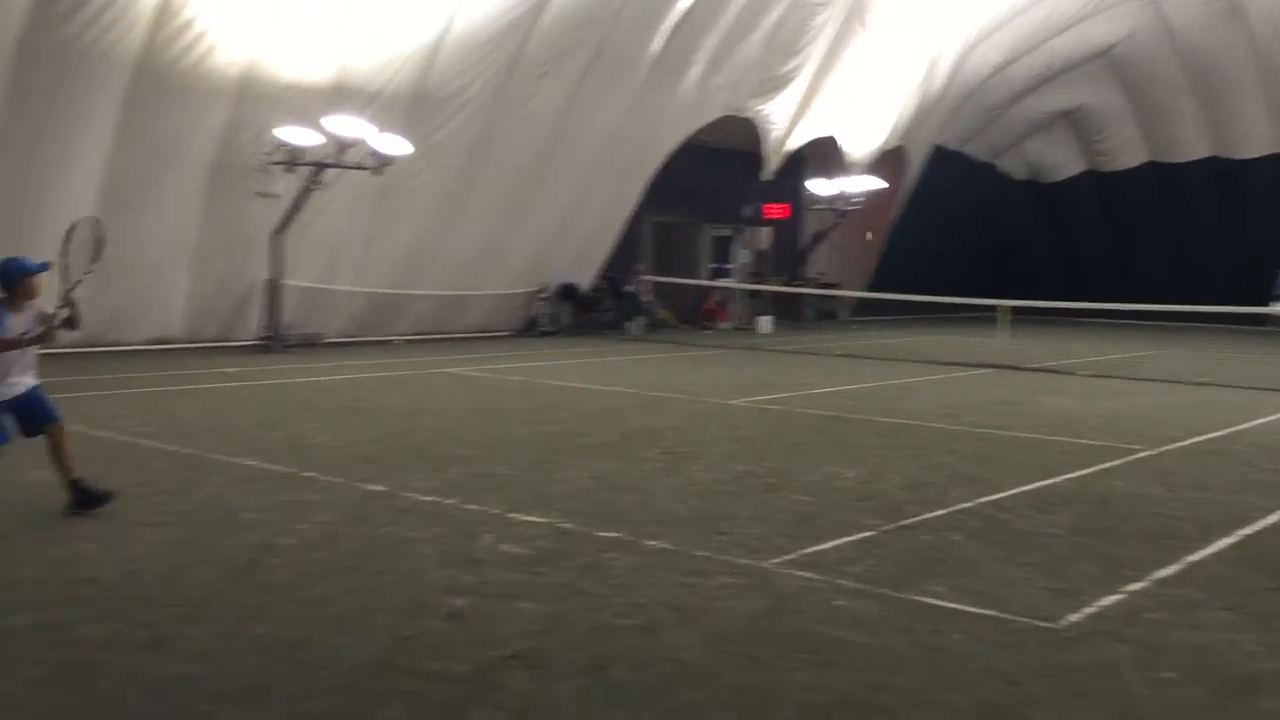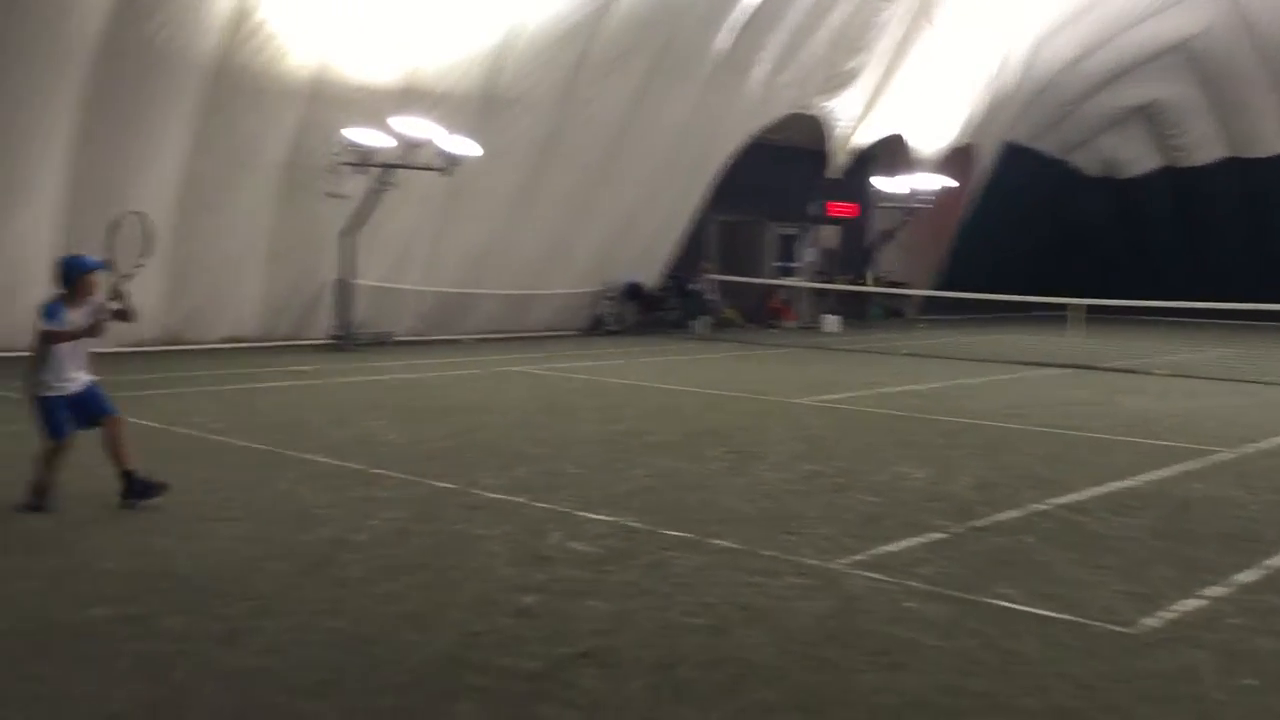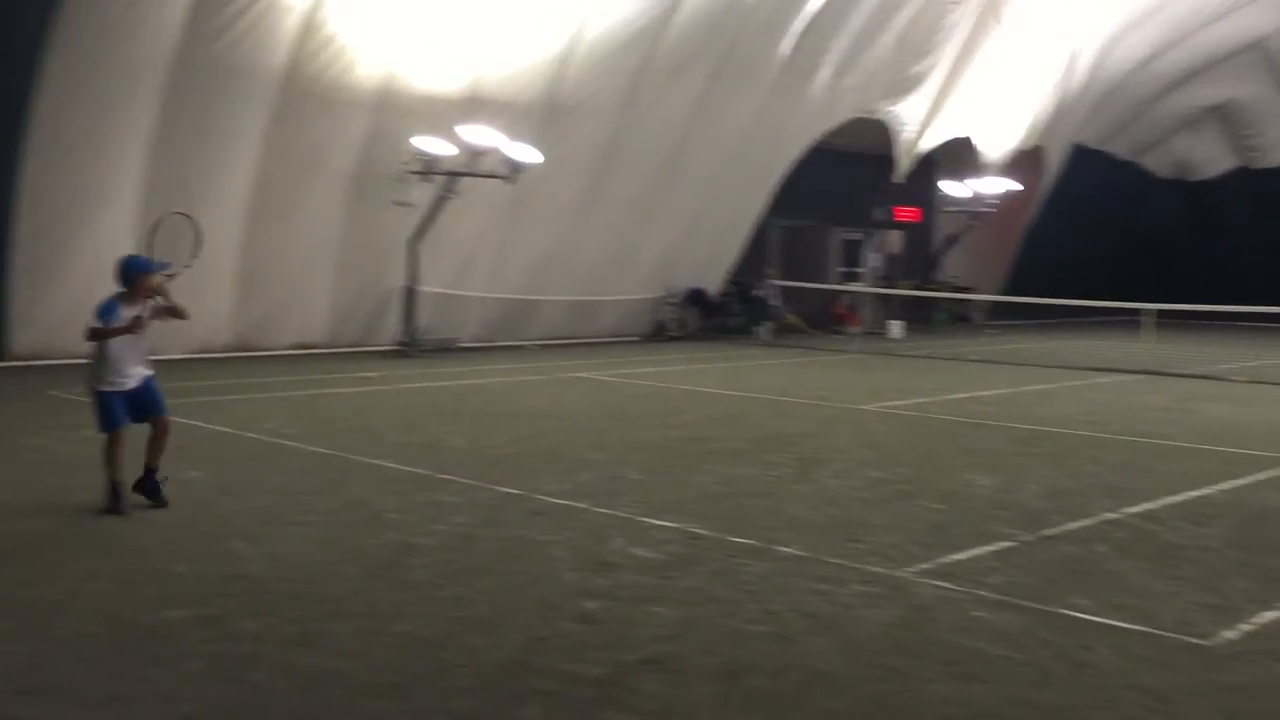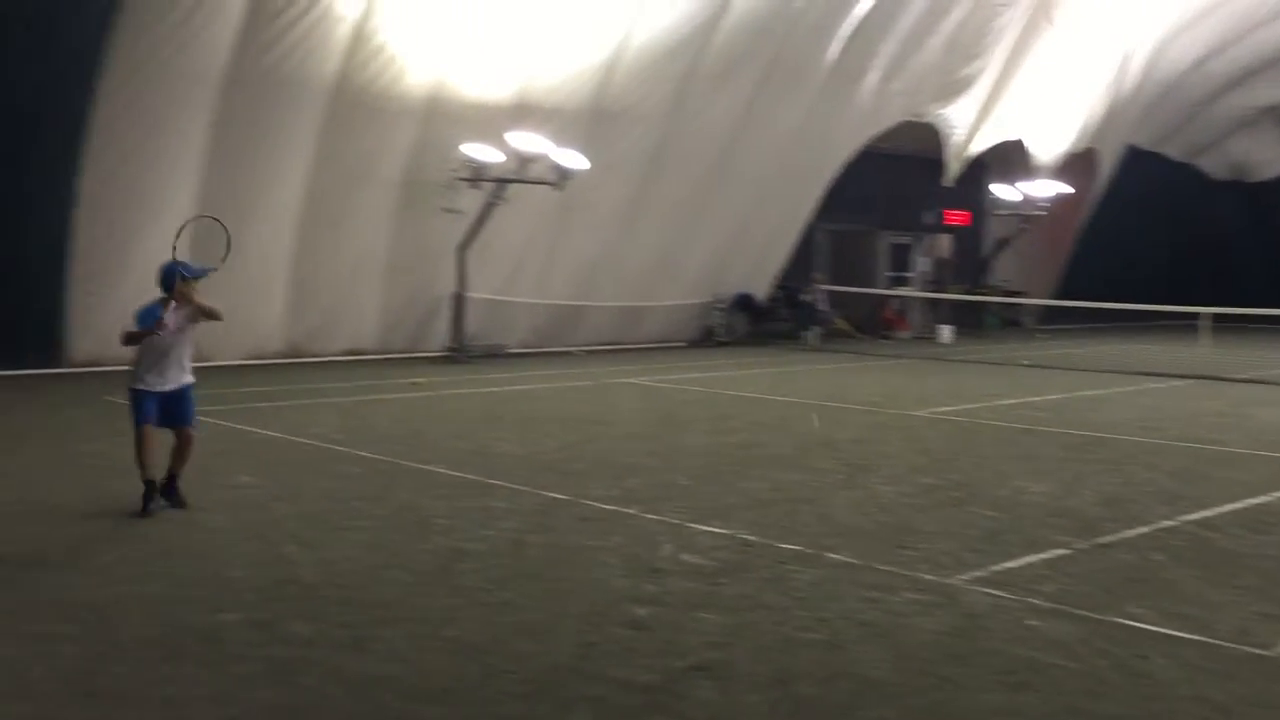
dt=0.1s
person 1, frame 1
left shoulder: (31, 309)
left elbow: (72, 325)
left wrist: (72, 311)
right wrist: (33, 339)
left hip: (24, 387)
left knee: (57, 430)
left ankle: (79, 492)
person 1, frame 2
left shoulder: (91, 304)
right shoulder: (54, 309)
left elbow: (129, 317)
right elbow: (46, 338)
left wrist: (122, 301)
right wrist: (83, 333)
left hip: (80, 381)
right hip: (51, 387)
left knee: (114, 424)
right knee: (62, 442)
left ankle: (130, 481)
right ankle: (40, 491)
person 1, frame 3
left shoulder: (151, 304)
right shoulder: (111, 307)
left elbow: (183, 315)
right elbow: (91, 335)
left wrist: (166, 297)
right wrist: (124, 329)
left hip: (139, 377)
right hip: (109, 384)
left knee: (162, 424)
right knee: (117, 435)
left ankle: (149, 479)
right ankle: (115, 490)
person 1, frame 4
left shoulder: (190, 308)
right shoulder: (152, 311)
left elbow: (217, 316)
right elbow: (126, 340)
left wrist: (195, 300)
right wrist: (148, 332)
left hip: (179, 382)
right hip: (146, 384)
left knee: (186, 436)
right knee: (145, 433)
left ankle: (170, 484)
right ankle: (150, 488)
